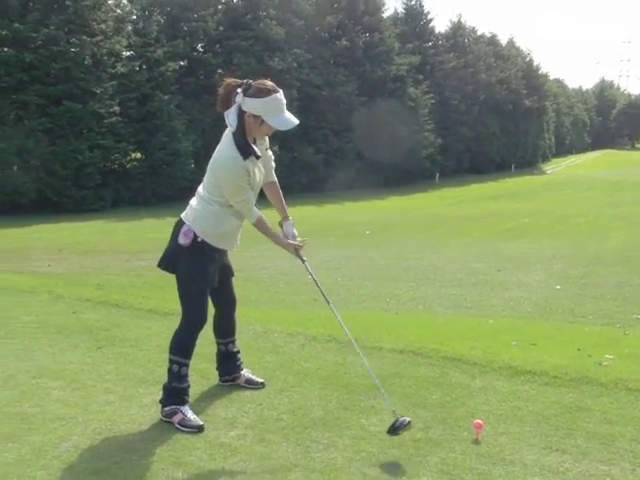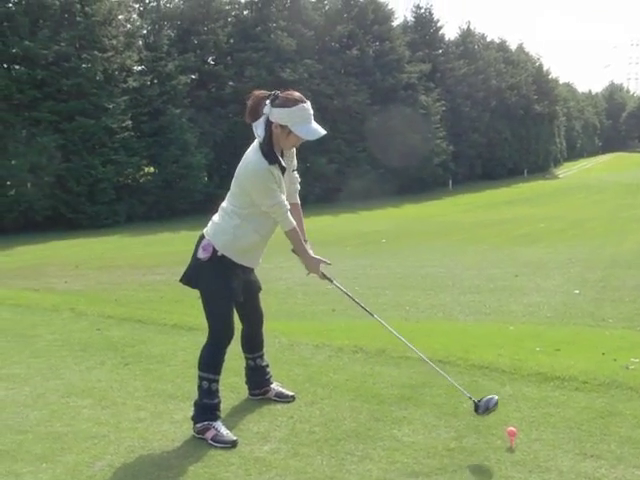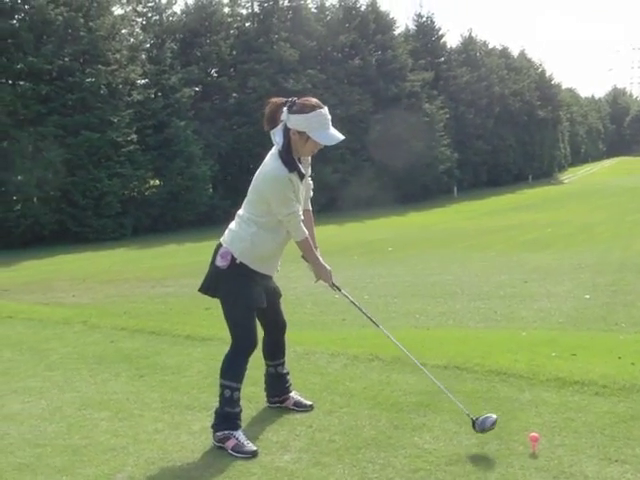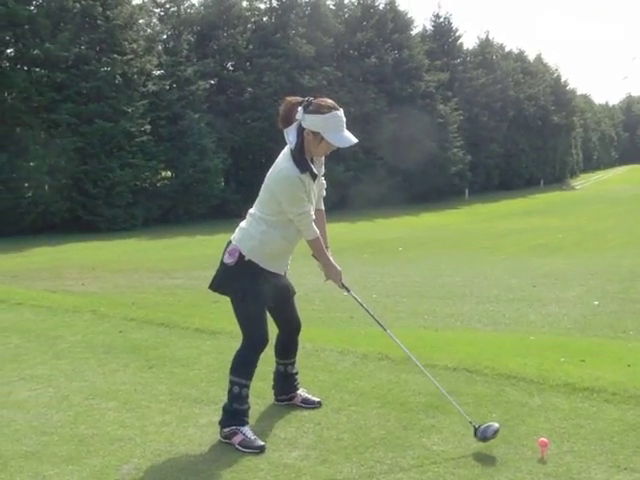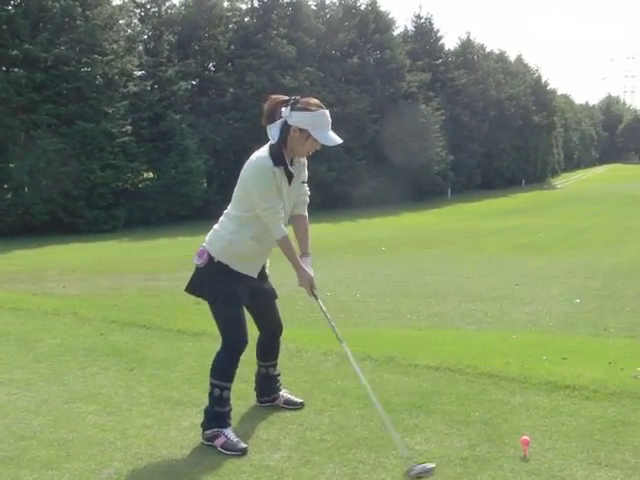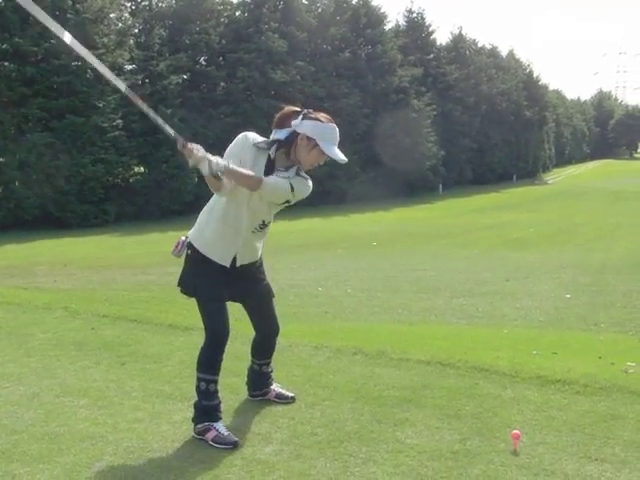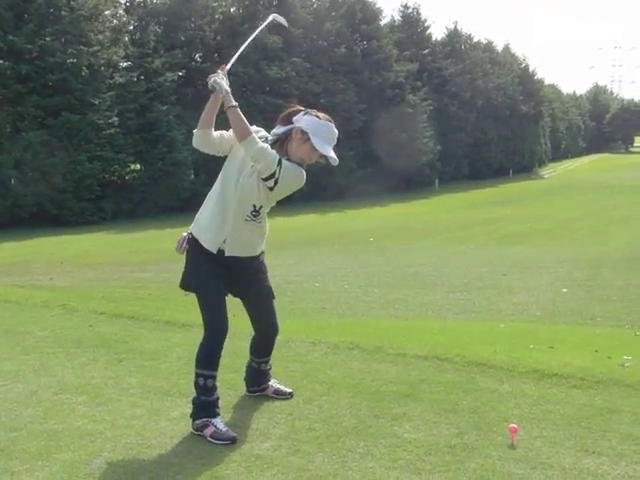
dt=0.4s
person 1, frame 1
left shoulder: (256, 137)
right shoulder: (232, 160)
left elbow: (269, 179)
right elbow: (248, 212)
left wrist: (286, 221)
right wrist: (279, 240)
left hip: (214, 240)
right hip: (196, 240)
left knee: (226, 305)
right knee: (194, 317)
left ankle: (230, 369)
right ankle: (173, 401)
person 1, frame 2
left shoulder: (284, 151)
right shoulder: (257, 167)
left elbow: (292, 201)
right elbow: (282, 216)
left wrist: (305, 248)
right wrist: (306, 256)
left hip: (241, 256)
right hip: (219, 255)
left knee: (254, 320)
right knee: (222, 333)
left ankle: (259, 384)
right ankle: (205, 417)
person 1, frame 3
left shoulder: (299, 159)
right shoulder: (277, 175)
left elbow: (305, 209)
right elbow: (295, 227)
left wrist: (314, 253)
right wrist: (317, 263)
left hip: (259, 263)
right hip: (237, 263)
left knee: (276, 327)
right knee: (245, 341)
left ankle: (279, 392)
right ankle: (225, 426)
person 1, frame 4
left shoulder: (313, 159)
right shoulder: (288, 175)
left elbow: (318, 209)
right elbow: (307, 227)
left wrist: (327, 254)
right wrist: (327, 264)
left hip: (271, 262)
right hip: (247, 261)
left knee: (290, 326)
right knee: (256, 338)
left ankle: (286, 389)
right ankle: (232, 422)
person 1, frame 5
left shoulder: (299, 166)
right shoulder: (262, 165)
left elbow: (299, 212)
right elbow: (274, 226)
left wrist: (306, 258)
right wrist: (299, 268)
left hip: (254, 263)
right hip: (223, 260)
left knee: (272, 328)
right knee: (235, 339)
left ankle: (268, 390)
right ankle: (215, 424)
person 1, frame 6
left shoulder: (300, 184)
right shoulder: (249, 143)
left elbow: (258, 183)
right elbow: (221, 187)
left wrist: (218, 167)
right wrist: (208, 164)
left hip: (247, 260)
right hip: (207, 252)
left knee: (268, 328)
right knee: (218, 333)
left ankle: (259, 384)
right ankle: (205, 418)
person 1, frame 7
left shoulder: (294, 175)
right shoulder: (255, 137)
left elbow: (249, 144)
right elbow: (203, 141)
left wrist: (228, 98)
right wrist: (217, 95)
left hip: (247, 256)
right hip: (206, 248)
left knee: (267, 326)
right knee: (216, 329)
left ankle: (257, 380)
right ankle: (203, 413)
